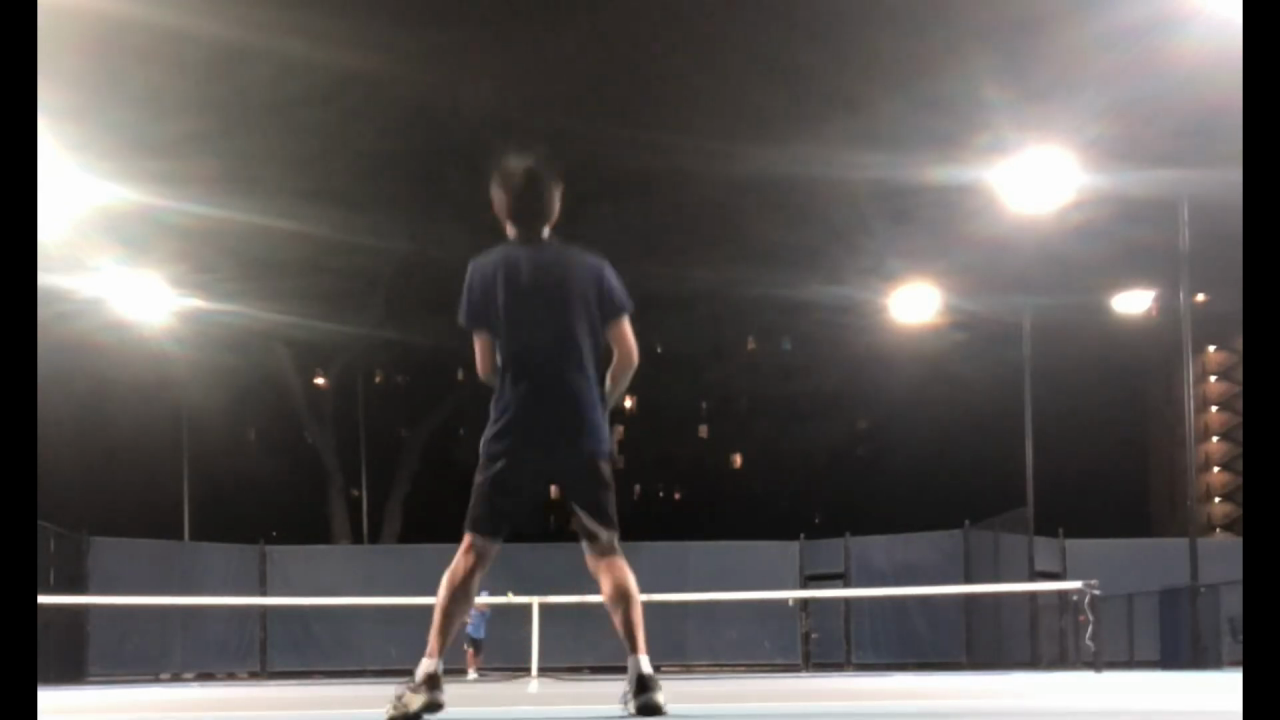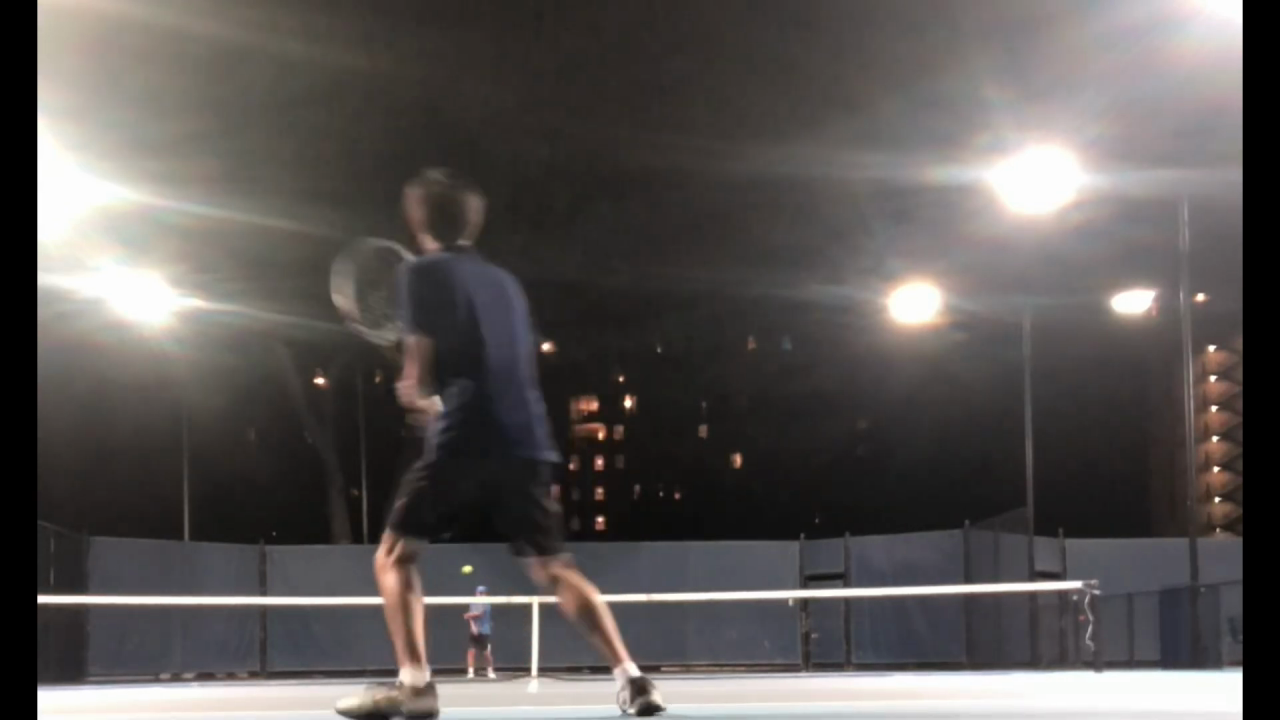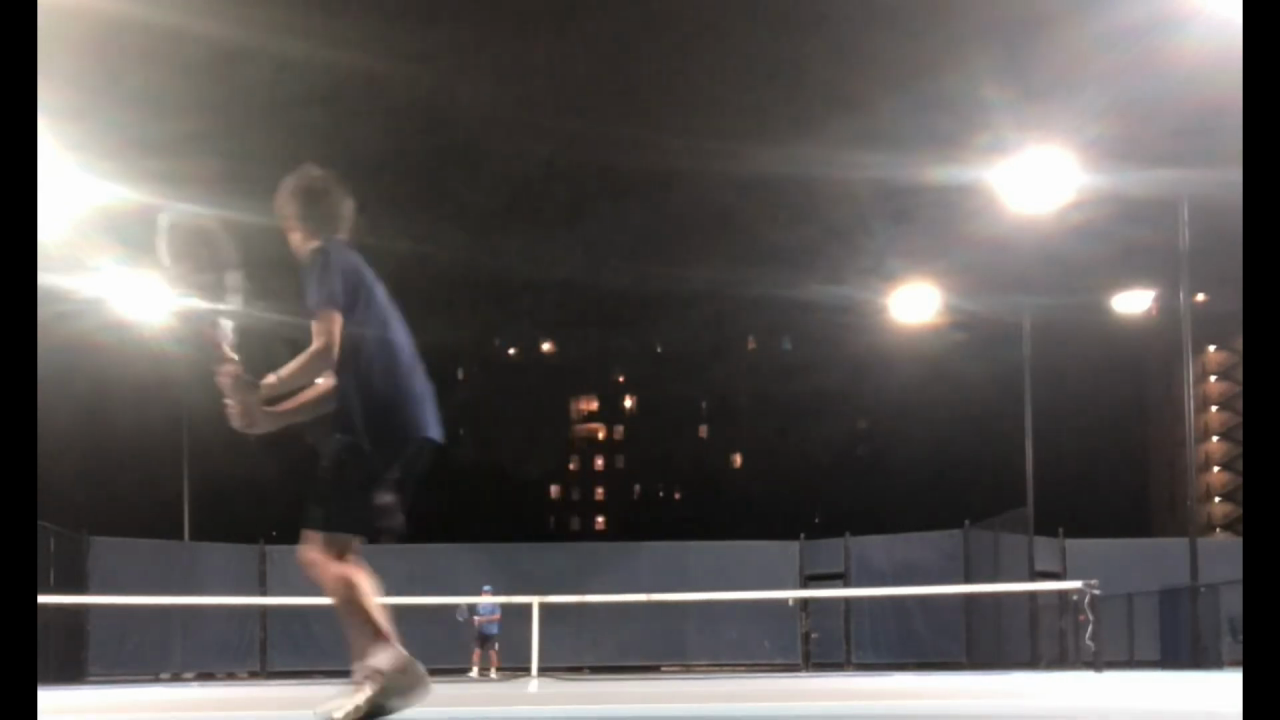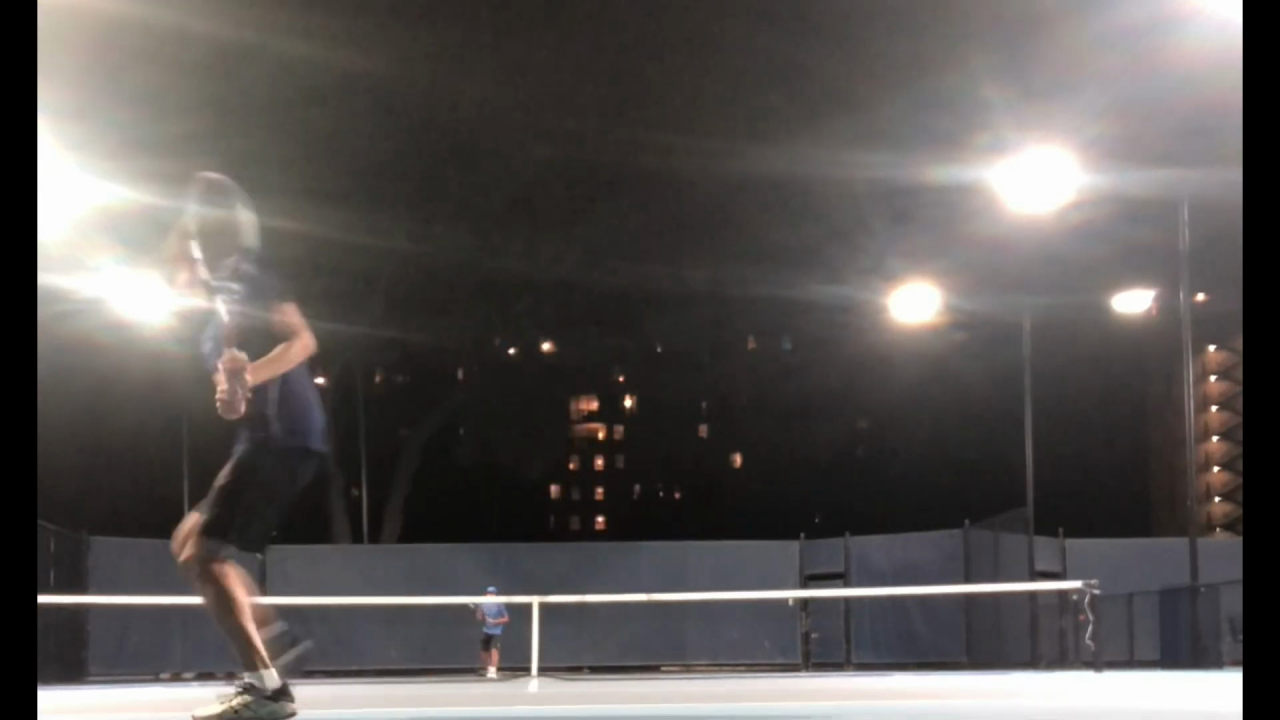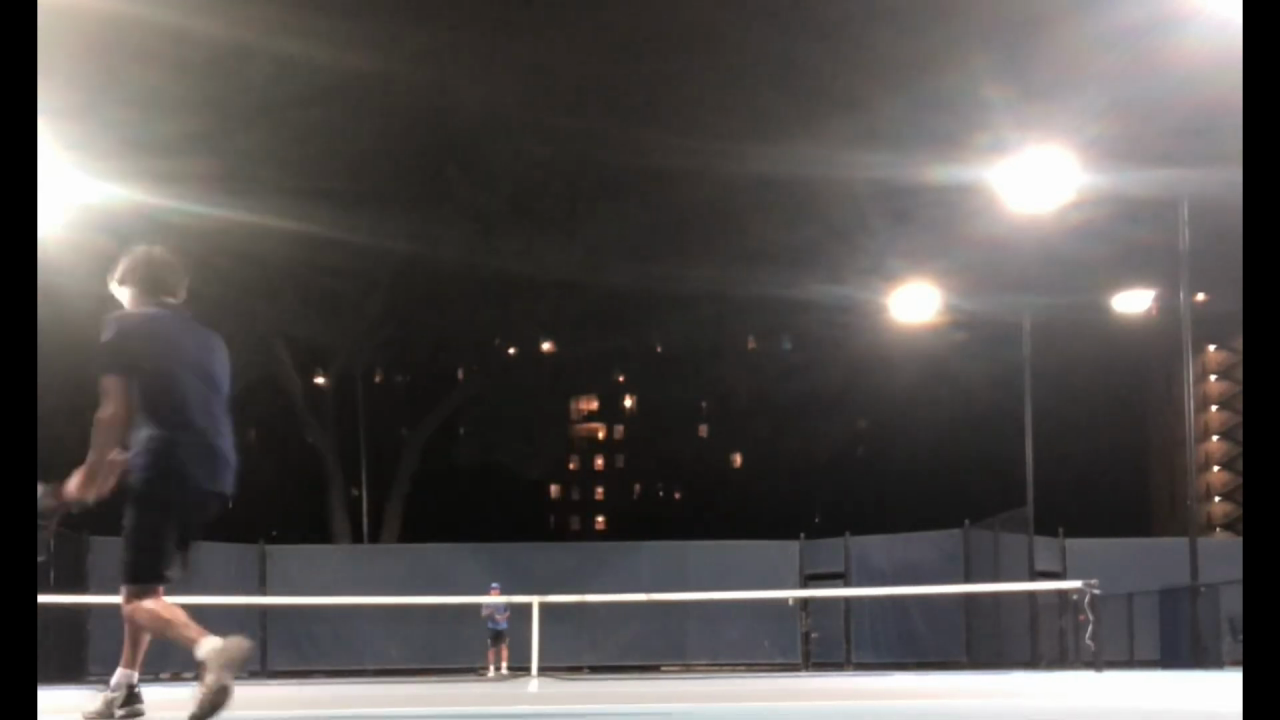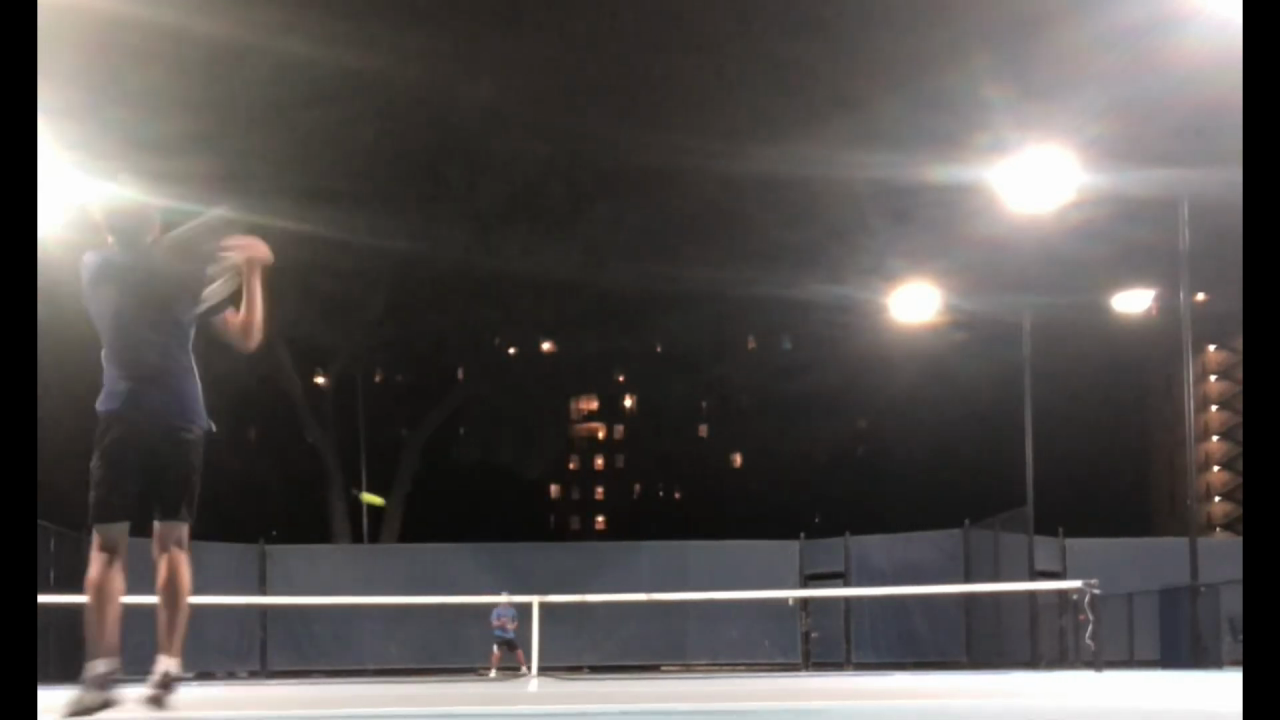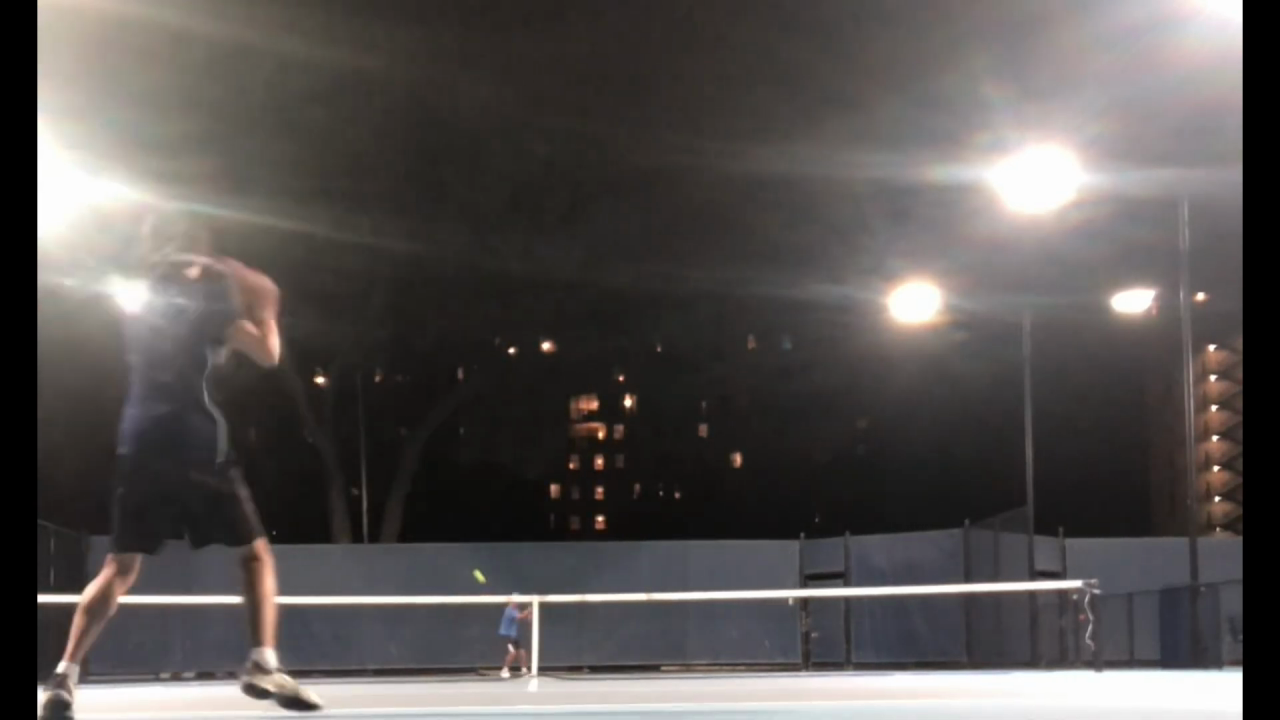
dt=0.3s
person 1, frame 1
left shoulder: (485, 270)
right shoulder: (593, 269)
left elbow: (486, 368)
right elbow: (627, 355)
left hip: (514, 431)
right hip: (583, 434)
left knee: (474, 554)
right knee: (606, 557)
right ankle: (641, 675)
person 1, frame 2
left shoulder: (423, 272)
right shoulder: (507, 283)
left elbow: (418, 372)
left wrist: (417, 397)
left hip: (467, 438)
right hip: (528, 442)
left knee: (393, 554)
right knee: (555, 571)
person 1, frame 3
left shoulder: (328, 260)
right shoulder: (349, 268)
left elbow: (327, 349)
left wrist: (261, 391)
right wrist: (269, 416)
left hip: (378, 425)
right hip: (405, 425)
left knee: (320, 552)
right knee: (339, 554)
left ankle: (390, 660)
right ankle: (385, 665)
person 1, frame 4
left shoulder: (243, 273)
right shoulder: (217, 325)
left elbow: (303, 340)
right elbow: (229, 389)
left wrist: (251, 376)
right wrist: (232, 393)
left hip: (284, 435)
right hip: (269, 438)
left knee: (200, 558)
right knee: (191, 539)
right ankle: (269, 637)
person 1, frame 5
left shoulder: (124, 327)
right shoulder: (211, 342)
left elbow: (113, 415)
left wrist: (88, 475)
right wrist: (120, 466)
left hip: (165, 474)
right hip: (212, 476)
left knee: (140, 599)
right knee: (143, 579)
left ankle: (215, 650)
person 1, frame 6
left shoulder: (95, 268)
right shoulder: (184, 273)
right elbow: (247, 338)
left wrist: (226, 256)
right wrist: (251, 270)
left hip: (124, 414)
right hip: (181, 417)
left knee: (106, 546)
right knee: (171, 542)
left ankle: (100, 672)
right ankle: (167, 668)
person 1, frame 7
left shoulder: (139, 305)
right shoulder: (206, 298)
right elbow: (267, 353)
left wrist: (235, 292)
right wrist: (263, 303)
left hip: (140, 445)
right hip: (197, 447)
left knee: (119, 569)
right knee: (256, 555)
left ankle: (64, 678)
right ankle: (264, 667)
